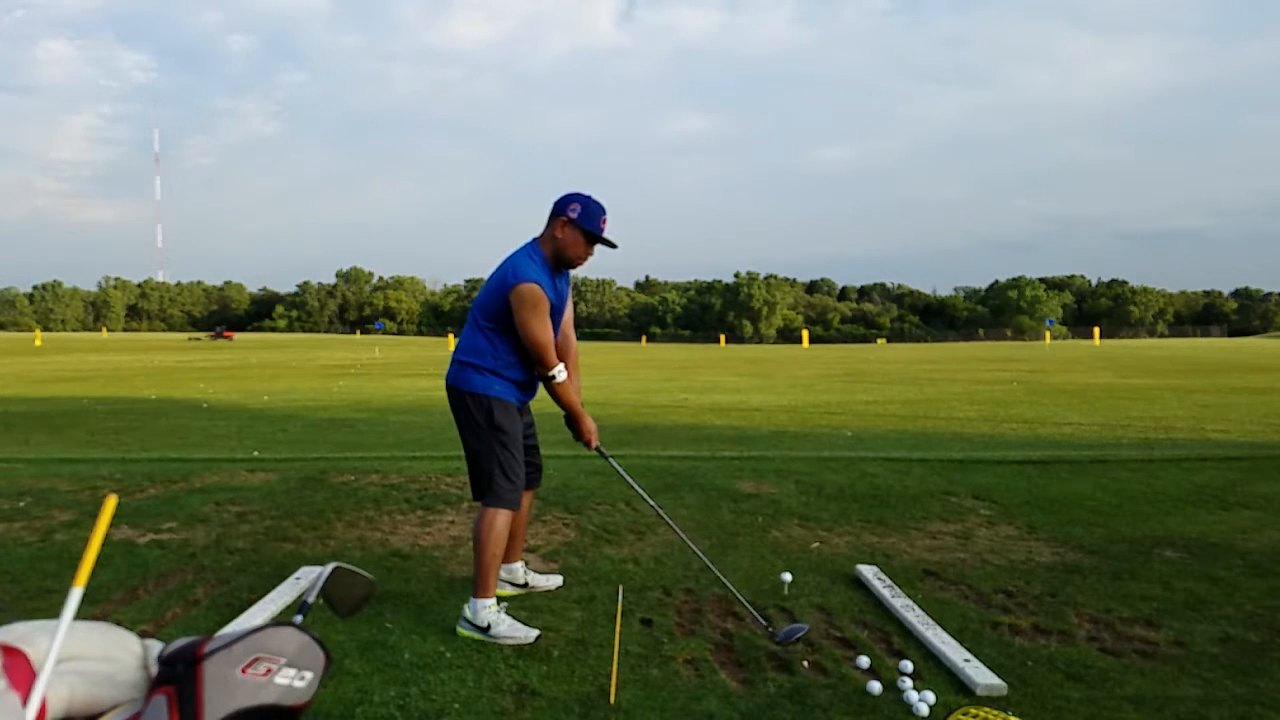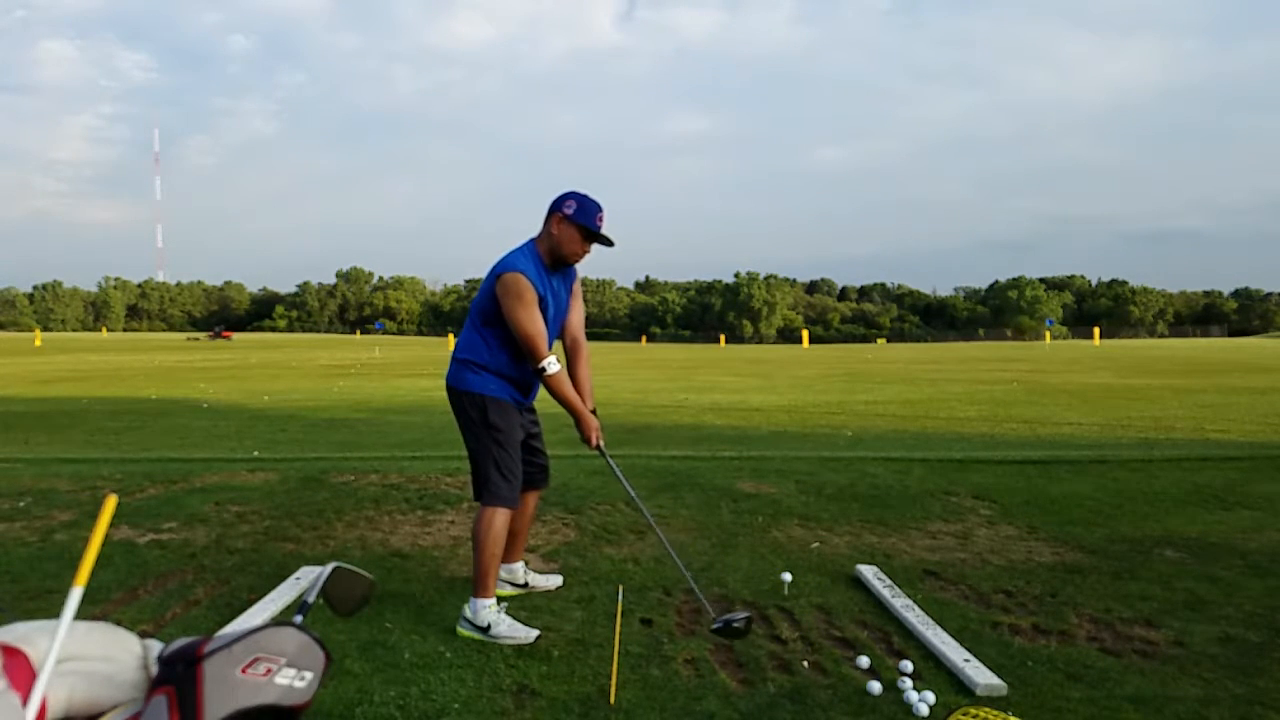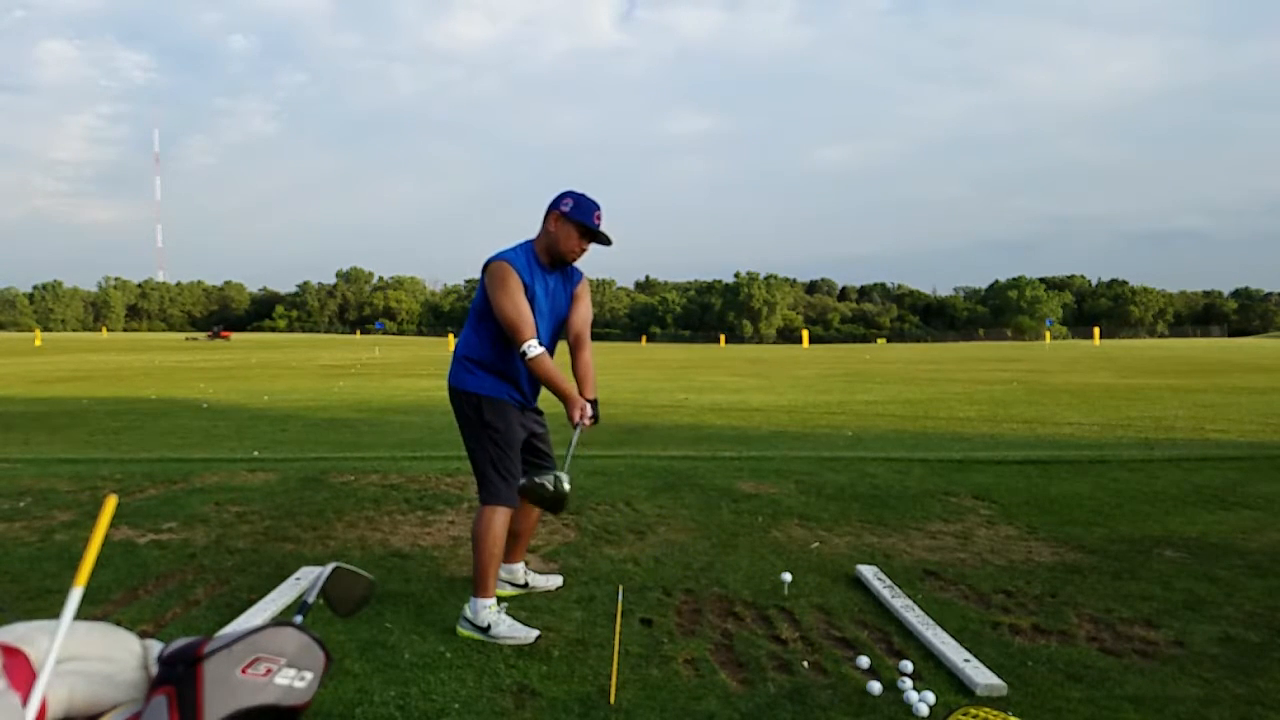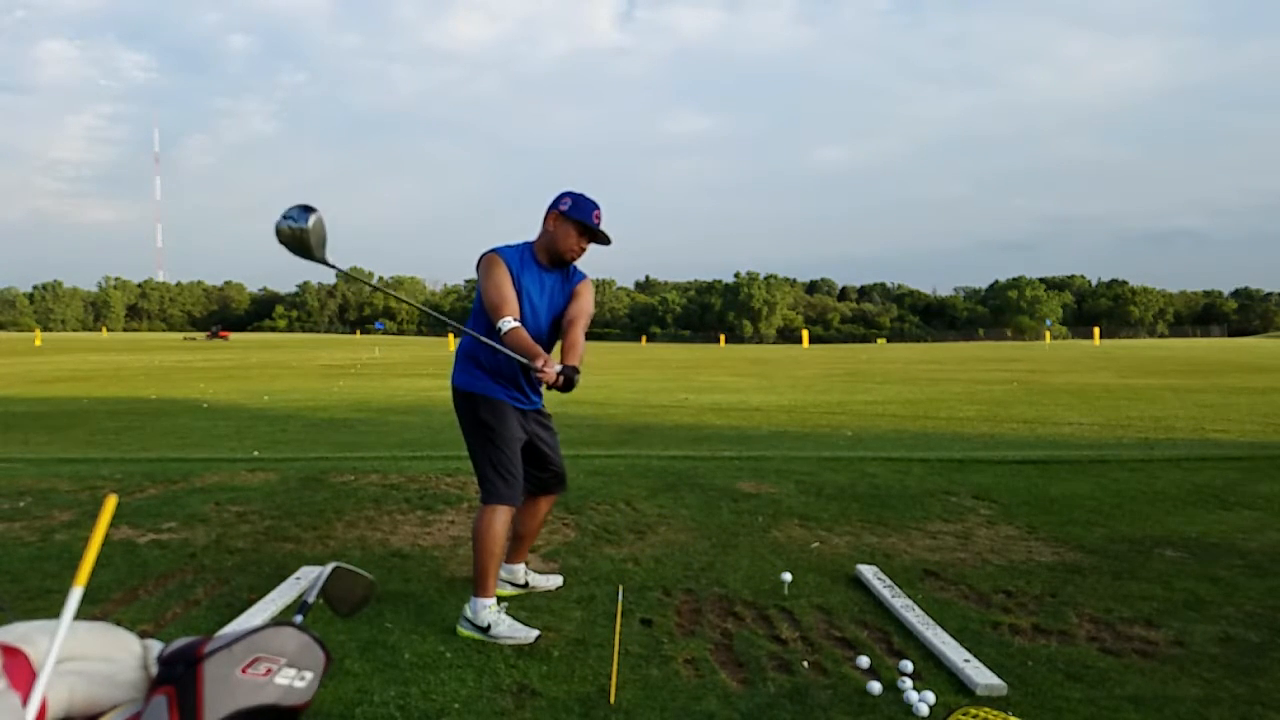
dt=0.7s
person 1, frame 1
left shoulder: (559, 271)
right shoulder: (527, 280)
left elbow: (566, 342)
right elbow: (548, 364)
left wrist: (578, 407)
right wrist: (579, 417)
left hip: (508, 390)
right hip: (483, 389)
left knee: (526, 477)
right knee: (501, 492)
left ankle: (510, 571)
right ankle: (480, 611)
person 1, frame 2
left shoulder: (568, 276)
right shoulder: (516, 275)
left elbow: (575, 342)
right elbow: (541, 358)
left wrist: (589, 408)
right wrist: (580, 415)
left hip: (514, 392)
right hip: (482, 389)
left knee: (531, 478)
right knee: (500, 492)
left ankle: (511, 571)
right ankle: (480, 610)
person 1, frame 3
left shoulder: (576, 282)
right shoulder: (506, 268)
left elbow: (580, 340)
right elbow: (527, 345)
left wrist: (588, 397)
right wrist: (569, 397)
left hip: (522, 395)
right hip: (483, 390)
left knee: (539, 480)
right knee: (500, 491)
left ankle: (511, 572)
right ankle: (480, 610)
person 1, frame 4
left shoulder: (579, 284)
right shoulder: (499, 262)
left elbow: (575, 328)
right elbow: (506, 323)
left wrist: (568, 368)
right wrist: (539, 358)
left hip: (528, 397)
right hip: (485, 392)
left knee: (547, 481)
right knee: (502, 492)
left ankle: (512, 571)
right ankle: (481, 610)
